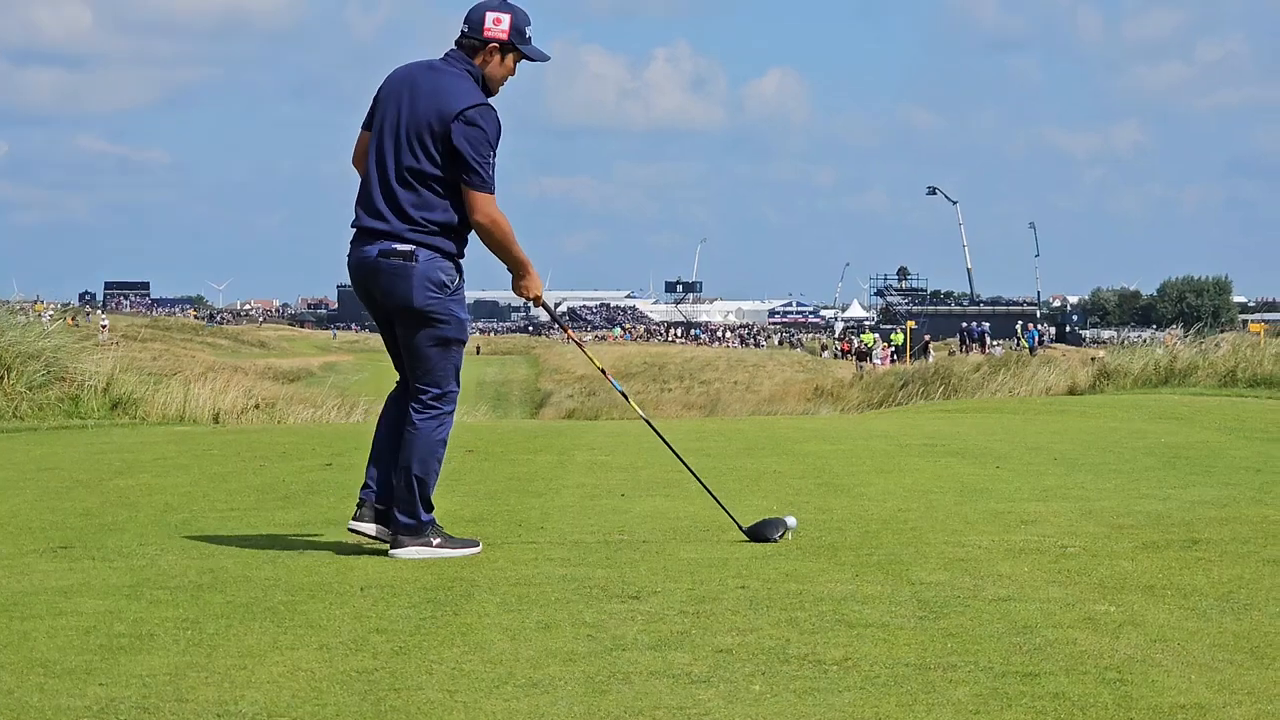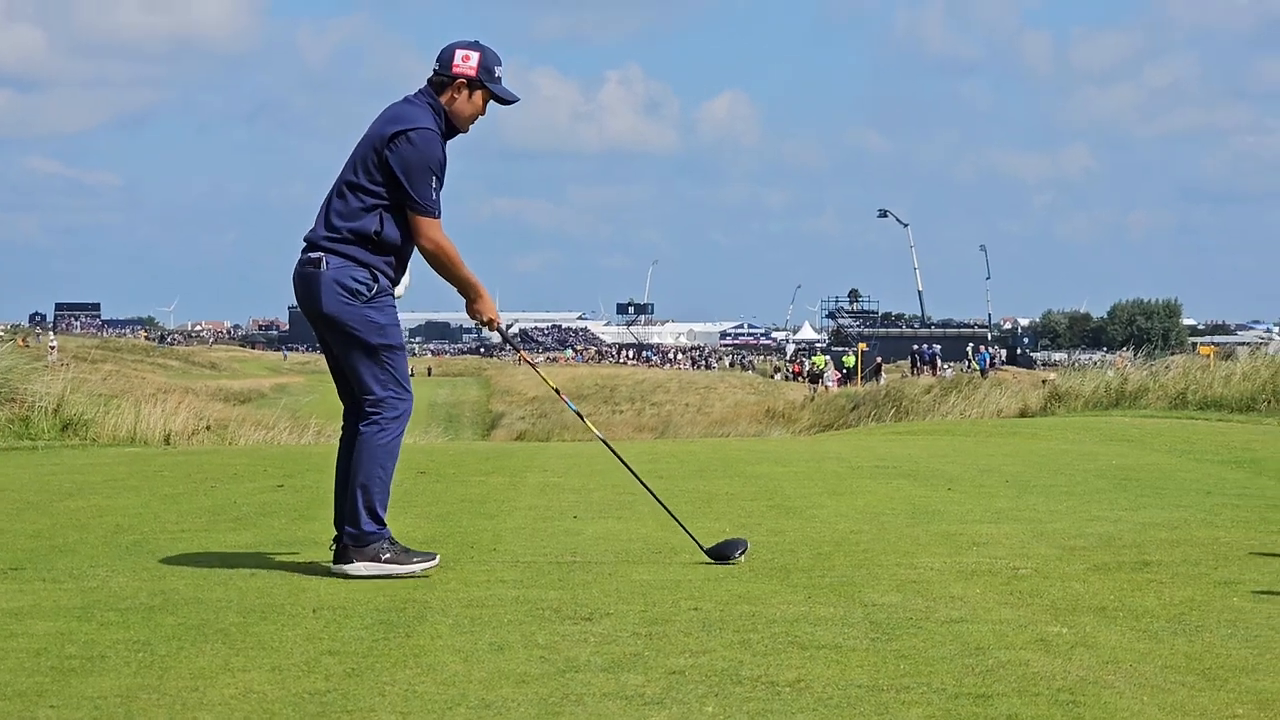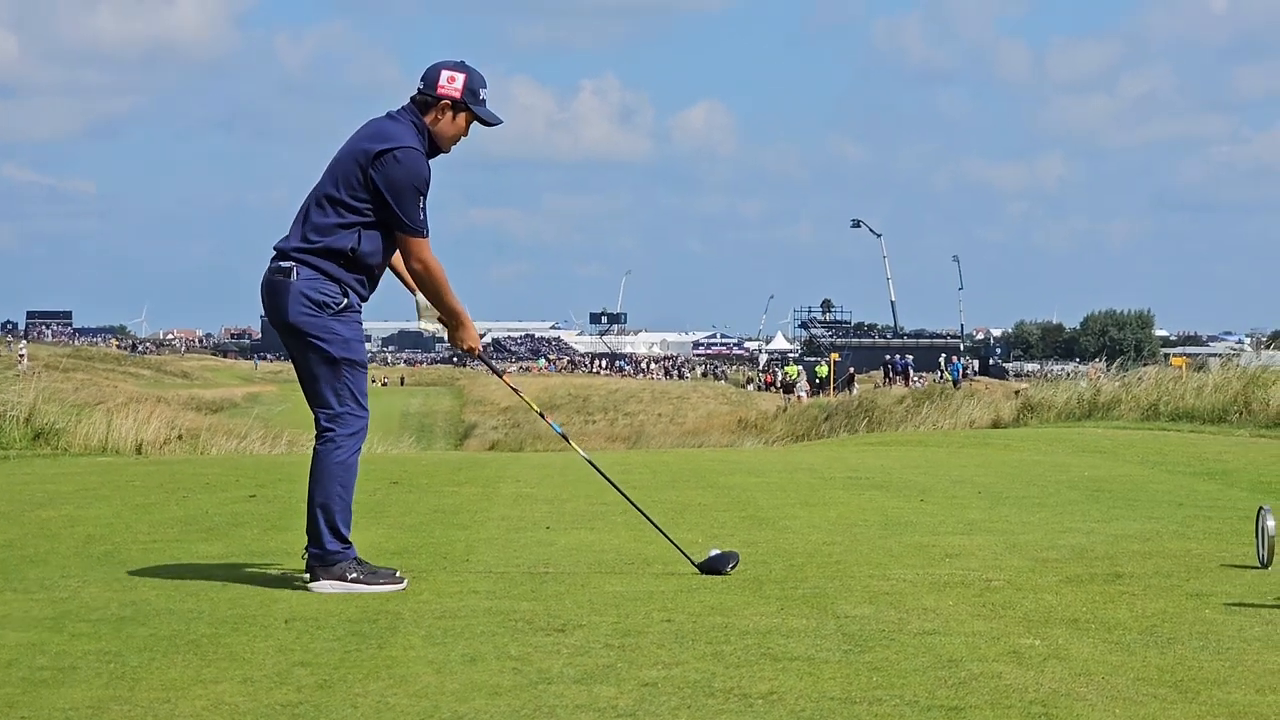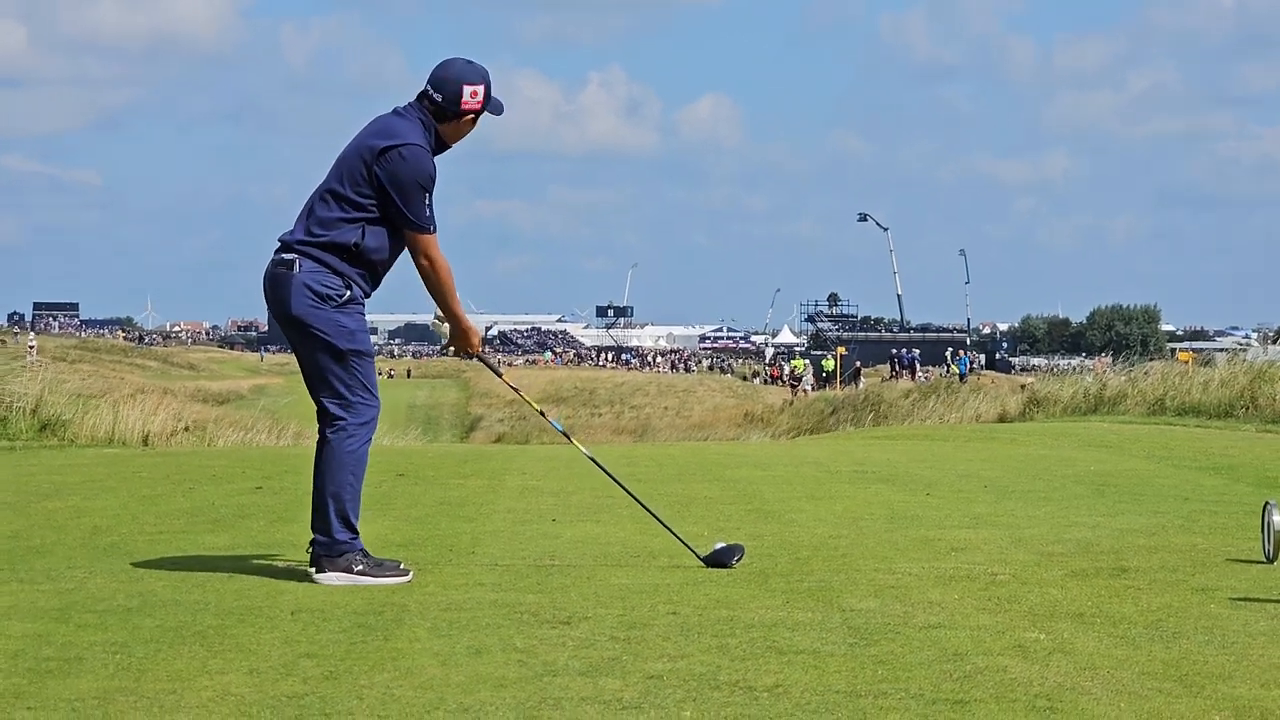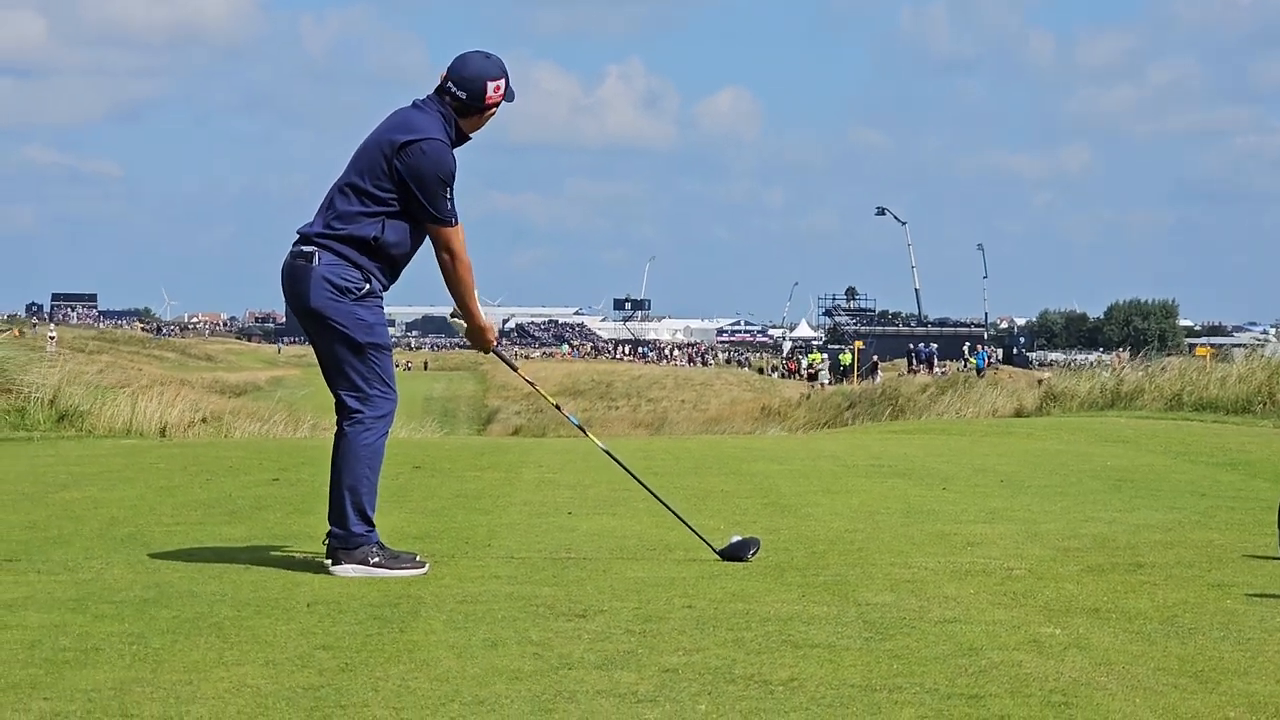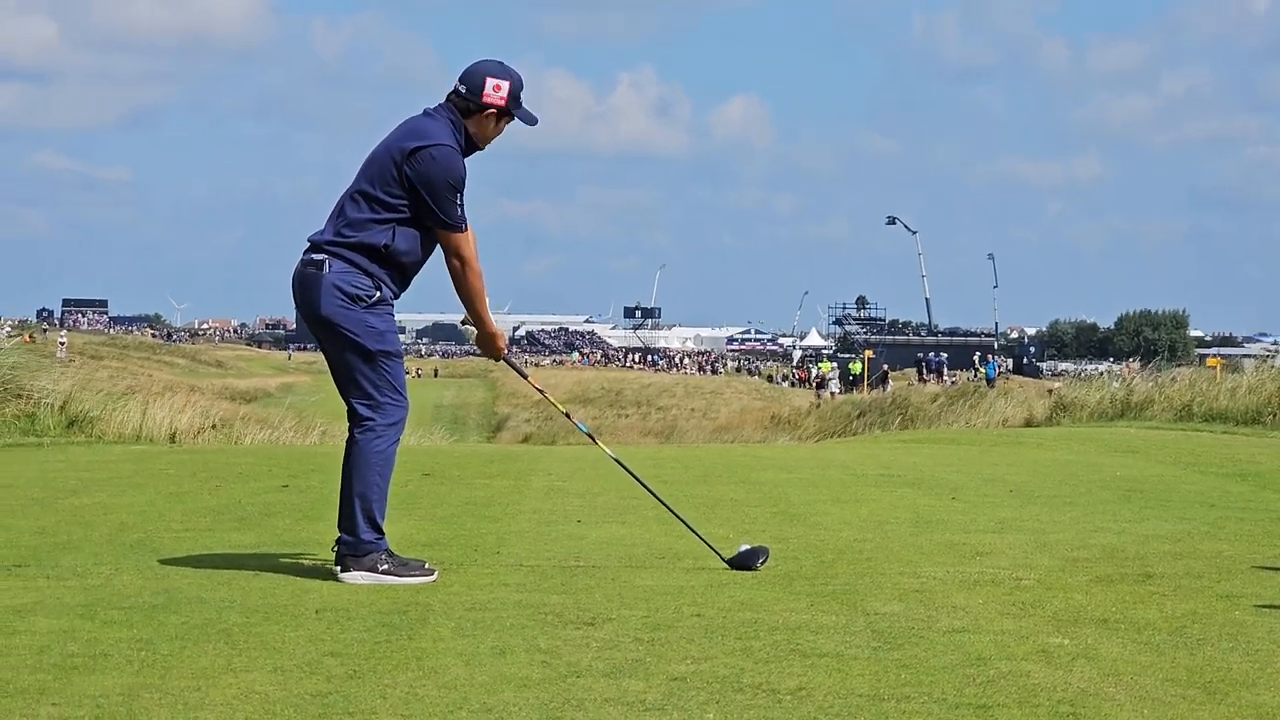
dt=0.5s
person 1, frame 1
left shoulder: (401, 79)
right shoulder: (473, 111)
left elbow: (362, 157)
right elbow: (482, 214)
right wrist: (523, 270)
left hip: (368, 255)
right hip: (422, 266)
left knee: (413, 383)
right knee: (434, 396)
left ankle: (377, 504)
right ankle: (413, 528)
person 1, frame 2
left shoulder: (408, 117)
right shoulder: (418, 135)
right elbow: (430, 237)
left wrist: (395, 259)
right wrist: (476, 294)
left hip: (328, 276)
right hip: (350, 280)
left knee: (365, 409)
right knee: (389, 404)
left ankle: (351, 541)
right ankle: (367, 540)
person 1, frame 3
left shoulder: (387, 133)
right shoulder: (403, 155)
right elbow: (420, 257)
left wrist: (419, 291)
right wrist: (459, 322)
left hip: (298, 286)
right hip: (320, 292)
left knee: (340, 422)
right knee: (345, 422)
left ankle: (327, 552)
right ankle: (332, 562)
person 1, frame 4
left shoulder: (398, 130)
right shoulder: (407, 152)
left elbow: (423, 241)
right elbow: (427, 255)
left wrist: (451, 312)
right wrist: (460, 324)
left hip: (301, 281)
right hip: (322, 286)
left knee: (342, 414)
right knee: (354, 413)
left ankle: (330, 545)
right ankle: (339, 553)
person 1, frame 5
left shoulder: (419, 123)
right shoulder: (428, 147)
left elbow: (448, 233)
right elbow: (449, 249)
left wrist: (473, 302)
right wrist: (476, 322)
left hip: (318, 273)
right hip: (341, 278)
left knee: (361, 406)
right knee: (372, 406)
left ankle: (347, 536)
right ankle: (354, 545)
person 1, frame 6
left shoulder: (431, 132)
right shoulder: (437, 152)
left elbow: (461, 232)
right elbow: (459, 254)
left wrist: (482, 315)
right wrist: (487, 329)
left hip: (329, 281)
right hip: (351, 286)
left knee: (374, 413)
right knee: (384, 412)
left ankle: (356, 544)
right ankle: (364, 552)
